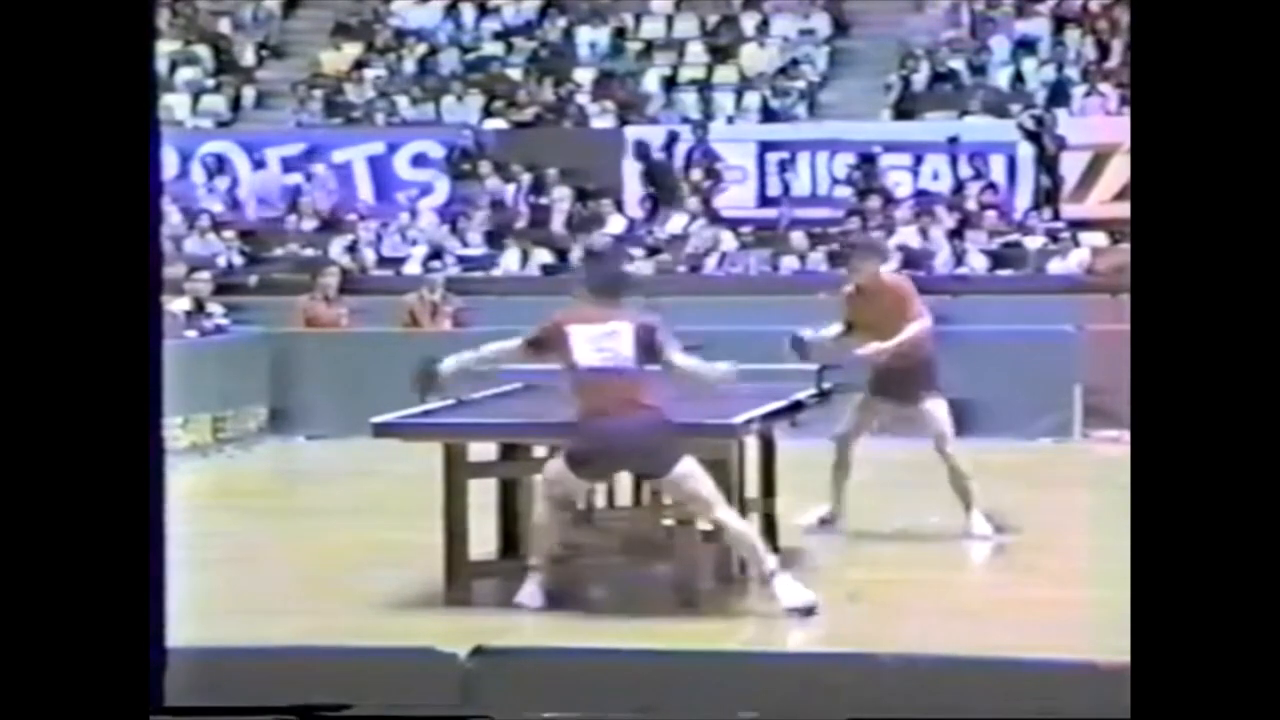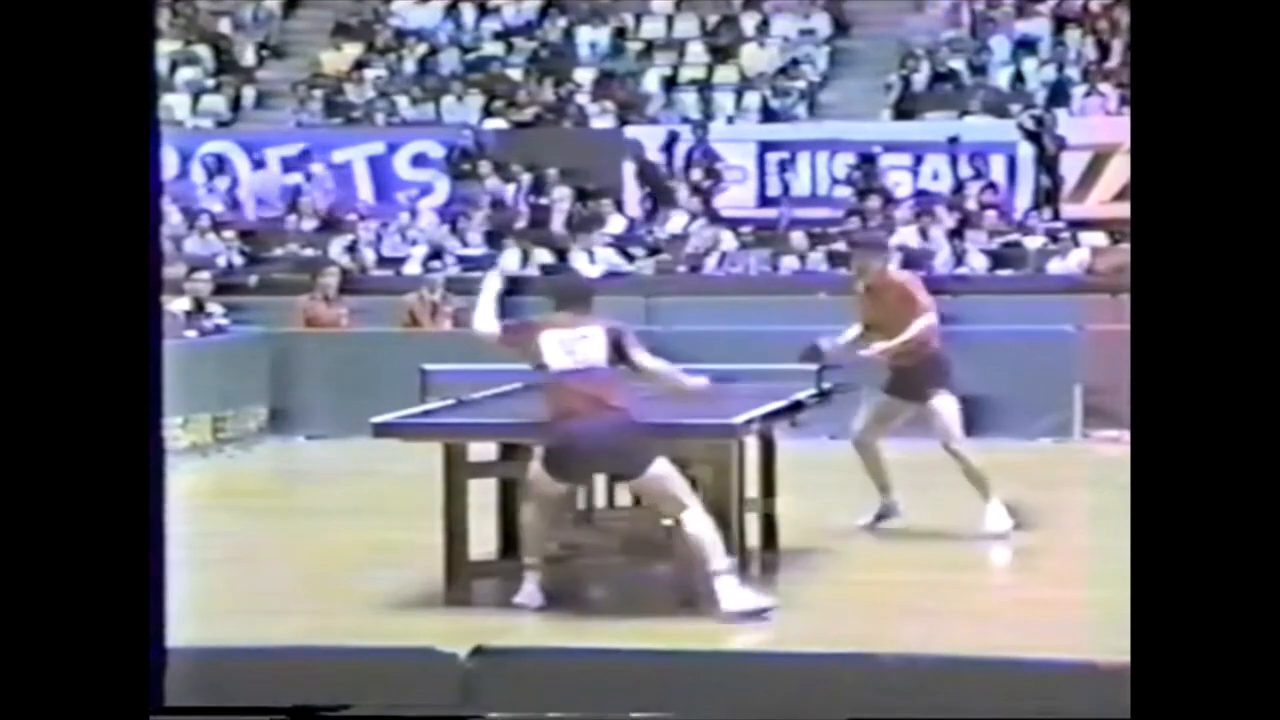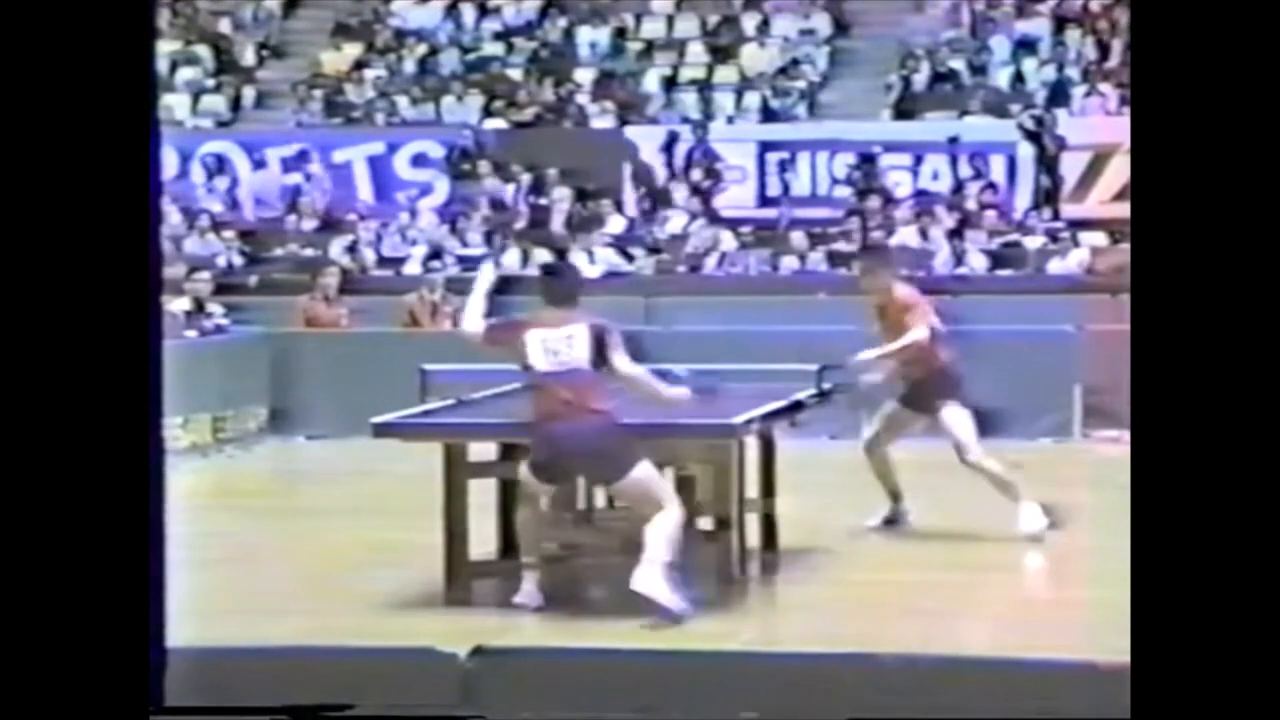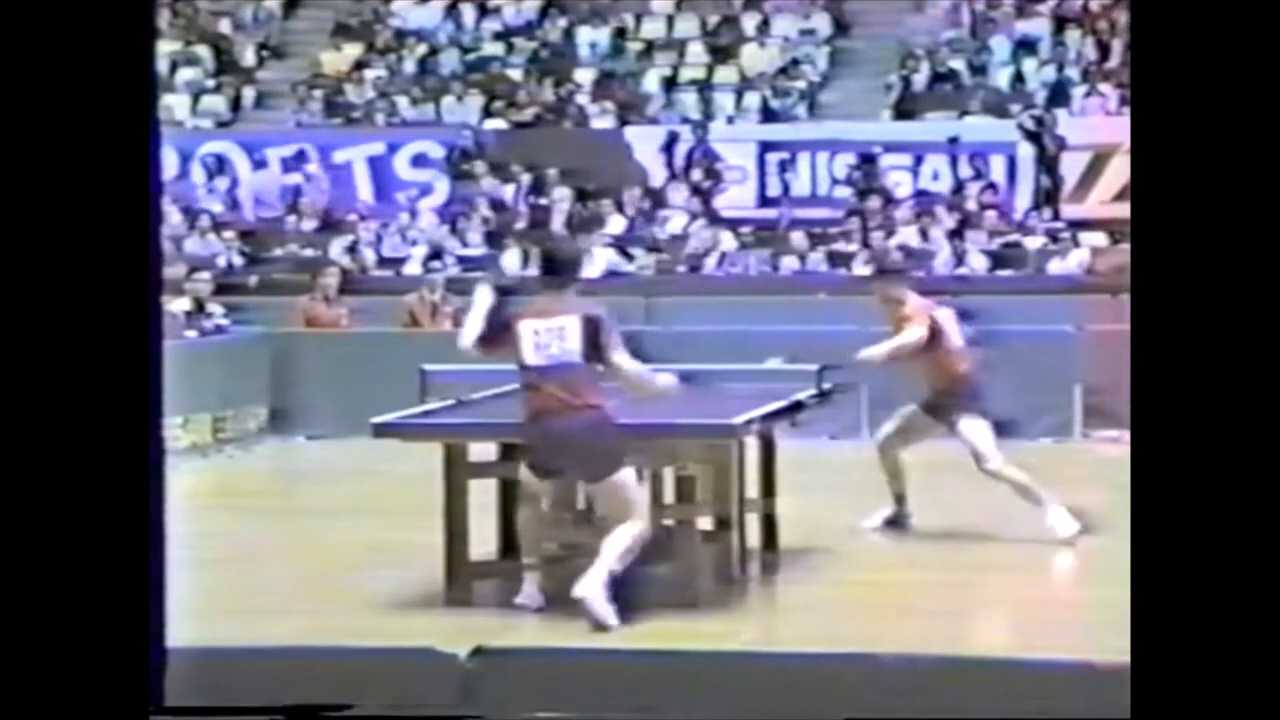
dt=0.1s
person 1, frame 1
left shoulder: (563, 325)
right shoulder: (640, 324)
left elbow: (513, 350)
right elbow: (681, 363)
left wrist: (463, 359)
right wrist: (719, 371)
left hip: (596, 435)
right hip: (648, 429)
left knee: (549, 493)
right knee: (717, 508)
left ankle: (533, 586)
right ankle: (781, 584)
person 1, frame 2
left shoulder: (537, 331)
right shoulder: (609, 331)
left elbow: (484, 327)
right elbow: (649, 365)
left wrist: (489, 286)
right wrist: (695, 383)
left hip: (566, 439)
right hip: (619, 433)
left knee: (537, 493)
right knee: (688, 507)
left ankle: (531, 585)
right ankle: (727, 586)
person 1, frame 3
left shoulder: (522, 329)
right shoulder: (597, 329)
left elbow: (470, 328)
right elbow: (626, 370)
left wrist: (483, 282)
right wrist: (668, 392)
left hip: (550, 441)
right hip: (599, 435)
left knee: (529, 494)
right knee: (668, 508)
left ankle: (530, 585)
right ankle: (653, 573)
person 1, frame 4
left shoulder: (514, 318)
right shoulder: (590, 315)
left elbow: (467, 344)
right elbow: (623, 366)
left wrist: (481, 302)
right wrist: (658, 382)
left hip: (542, 433)
right hip: (592, 429)
left knee: (534, 494)
right knee: (637, 520)
left ankle: (530, 585)
right ankle: (595, 582)
person 2, frame 1
left shoulder: (898, 285)
right shoulder: (851, 295)
left elbow: (924, 323)
right elbow: (850, 326)
left wrist: (887, 346)
right wrist: (818, 335)
left hip: (917, 371)
right hip: (884, 375)
left knee: (945, 447)
right knee: (842, 438)
left ankle: (974, 513)
right ankle: (834, 510)
person 2, frame 2
left shoulder: (904, 283)
right shoulder: (863, 290)
left elbow: (930, 320)
left wrist: (891, 345)
right wrist: (839, 341)
left hip: (929, 370)
right hip: (902, 373)
left knee: (953, 445)
right knee: (861, 437)
left ankle: (993, 505)
right ankle: (888, 503)
person 2, frame 3
left shoulder: (904, 299)
right shoulder: (882, 305)
left elbow: (920, 336)
left wrist: (877, 354)
right wrist: (889, 368)
left hip: (939, 383)
right hip: (917, 387)
left knee: (971, 456)
right knee: (872, 443)
left ankle: (1027, 506)
right ankle: (897, 509)
person 2, frame 4
left shoulder: (914, 310)
right shoulder: (916, 309)
left elbow: (917, 336)
left wrist: (880, 351)
left hip: (962, 395)
right hip: (940, 395)
left knee: (991, 465)
right knee: (885, 444)
left ankle: (1054, 511)
right ankle: (900, 511)
